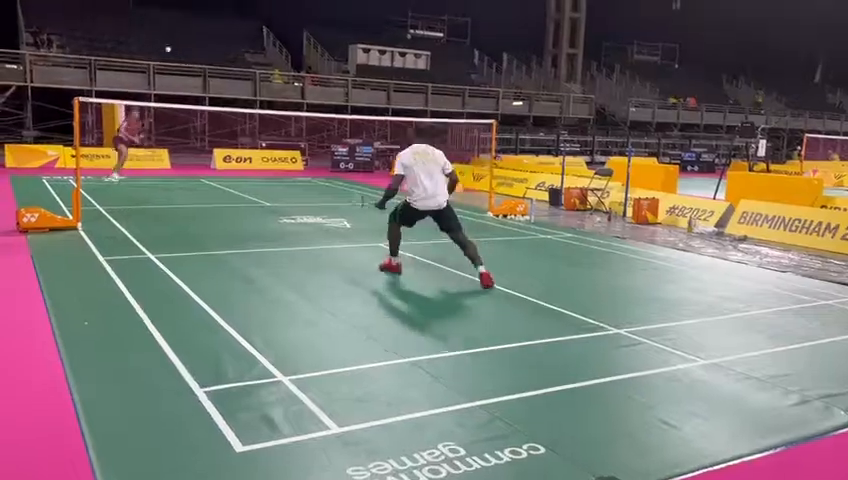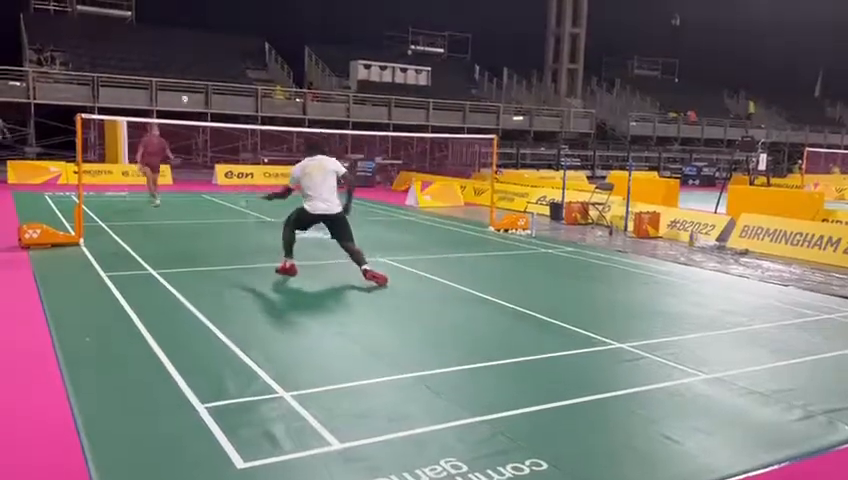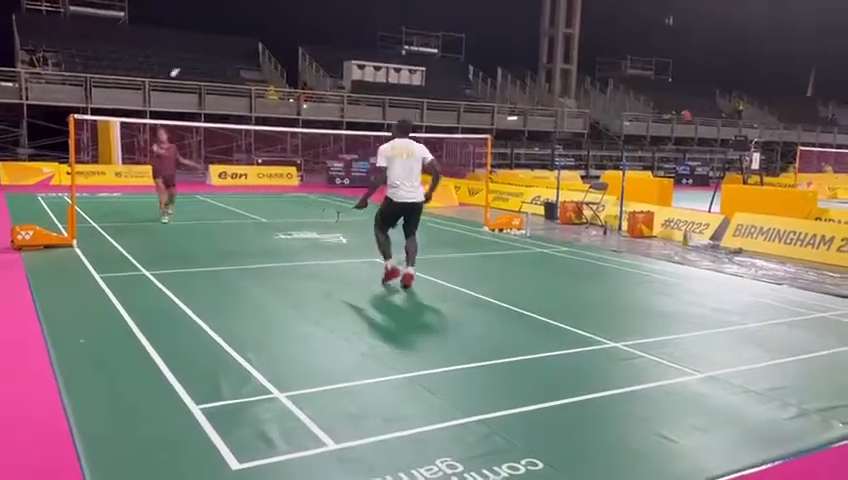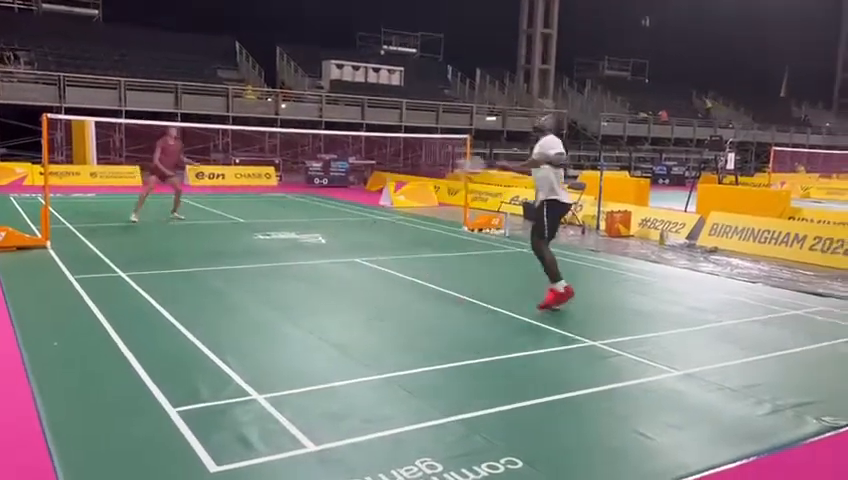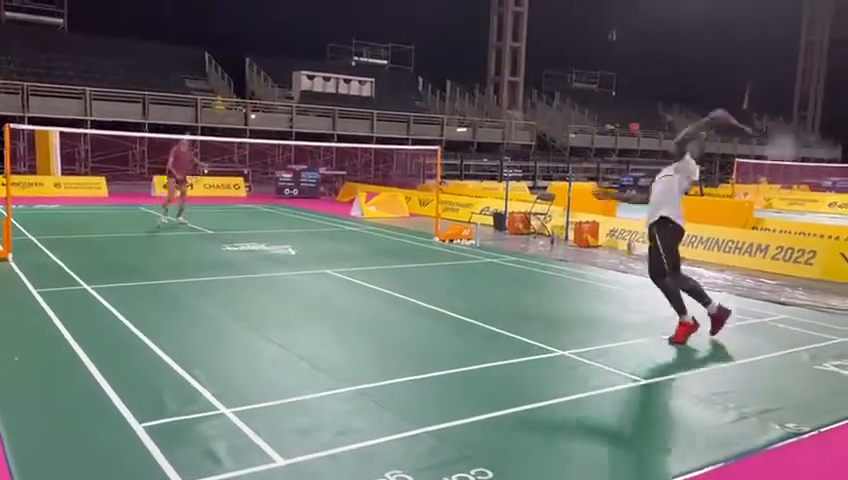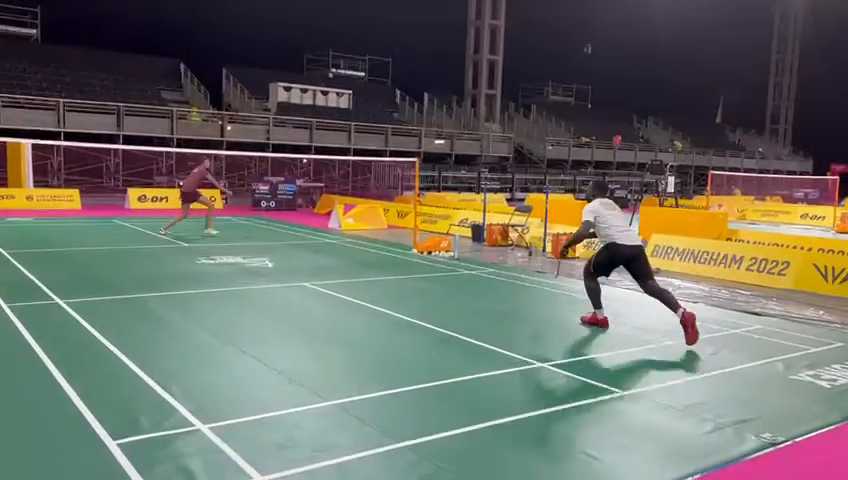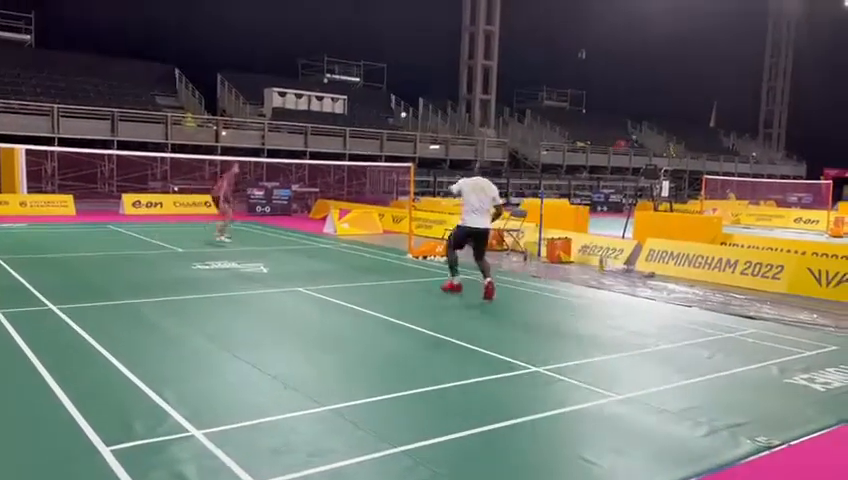
dt=0.7s
person 1, frame 1
left shoulder: (404, 155)
right shoulder: (438, 153)
left elbow: (395, 185)
right elbow: (453, 179)
left wrist: (383, 201)
left hip: (417, 203)
right hip: (440, 202)
left knee: (394, 220)
right knee: (460, 237)
left ankle: (394, 262)
right ankle: (482, 272)
person 1, frame 2
left shoulder: (298, 168)
right shoulder: (331, 162)
left elbow: (286, 192)
right elbow: (350, 181)
left wrist: (272, 195)
right wrist: (348, 203)
left hip: (311, 210)
right hip: (334, 210)
left knee: (289, 225)
right knee: (349, 244)
left ankle: (288, 264)
right ankle: (366, 270)
person 1, frame 3
left shoulder: (385, 148)
right shoulder: (420, 148)
left elbow: (378, 178)
right elbow: (437, 170)
left wrist: (364, 199)
right wrist: (430, 192)
left hip: (395, 198)
right hip: (416, 199)
left knee: (380, 229)
right knee: (410, 236)
left ankle: (390, 266)
right ankle: (409, 272)
person 1, frame 4
left shoulder: (550, 141)
right shoulder: (540, 144)
left elbow: (562, 161)
right elbow: (532, 169)
left wrist: (539, 160)
right wrist: (505, 166)
left hip: (555, 201)
right hip: (549, 200)
left knee: (539, 244)
right knee: (540, 245)
left ankle: (560, 288)
right ankle: (557, 288)
person 1, frame 5
left shoulder: (687, 165)
right shoulder: (671, 170)
left elbow: (680, 142)
right elbow: (646, 198)
left wrist: (708, 120)
right wrist: (615, 196)
left hip: (666, 224)
right hip: (661, 223)
left knee: (659, 274)
right knee: (671, 276)
left ankle: (686, 322)
right ankle: (715, 311)
person 1, frame 6
left shoulder: (591, 207)
right shoulder: (612, 206)
left elbow: (583, 232)
left wrist: (567, 246)
right wrist: (576, 237)
left hip: (616, 247)
right hip: (636, 246)
left knee: (589, 273)
right knee: (651, 286)
left ankle: (599, 316)
right ankle: (683, 315)
person 1, frame 7
left shoulder: (465, 182)
right shoulder: (492, 187)
left elbow: (450, 191)
right elbow: (499, 211)
left hip: (467, 226)
right hip: (484, 228)
left knee: (450, 247)
right knee: (480, 258)
left ankle: (454, 282)
right ankle: (488, 281)
